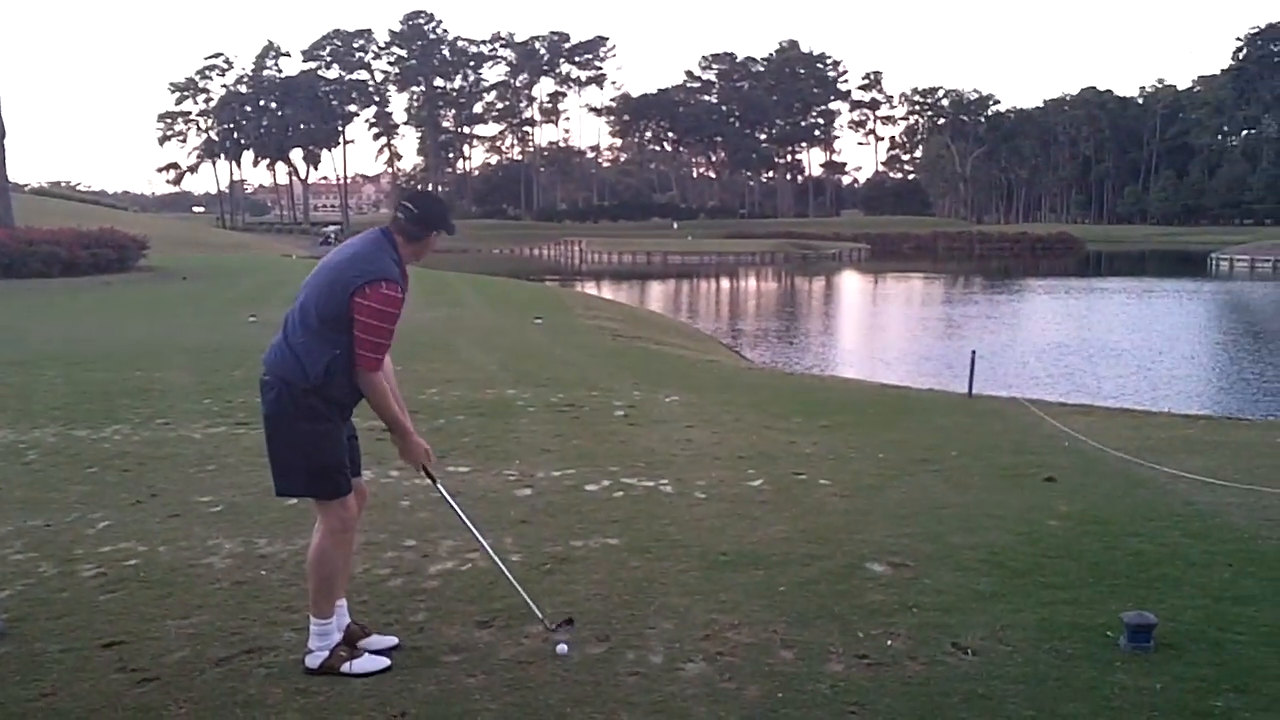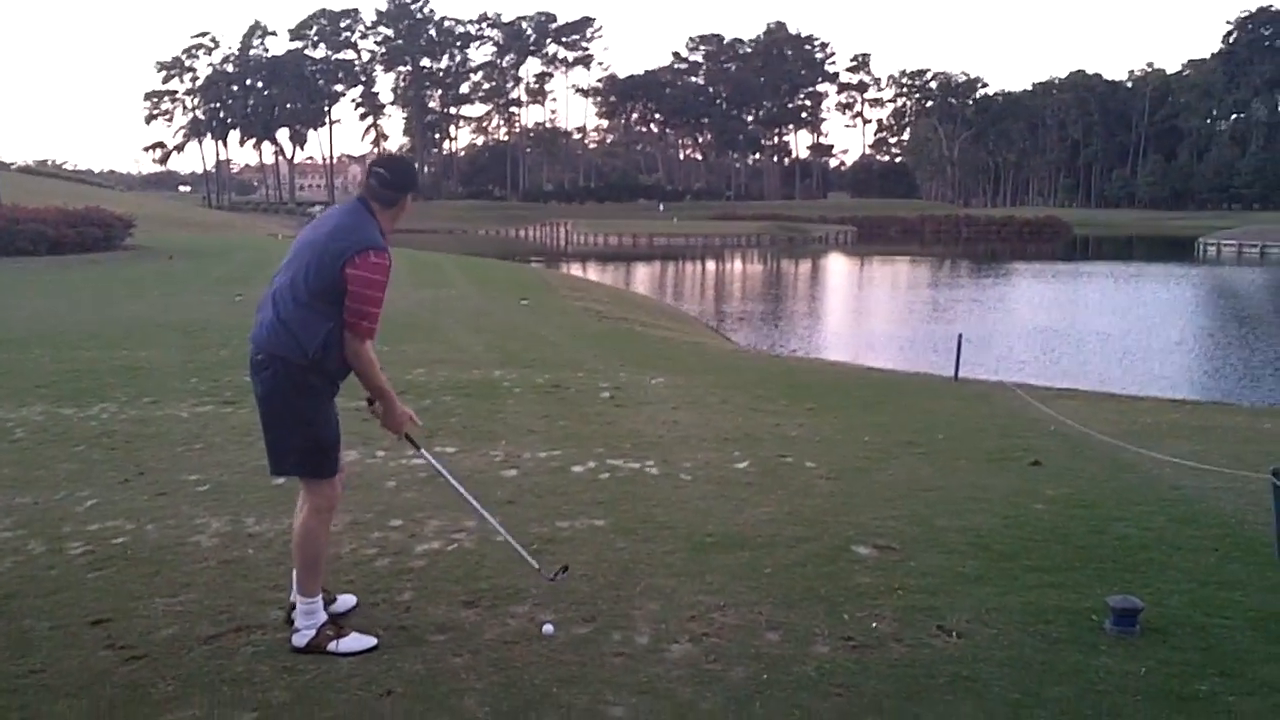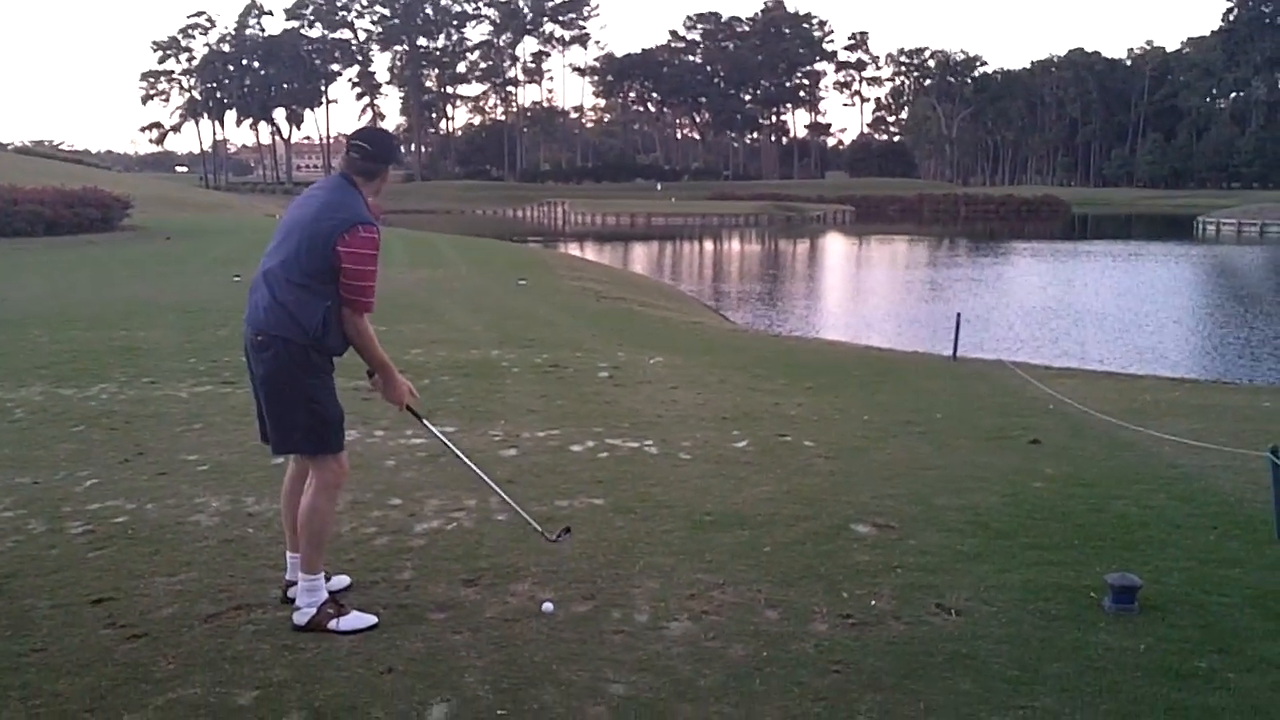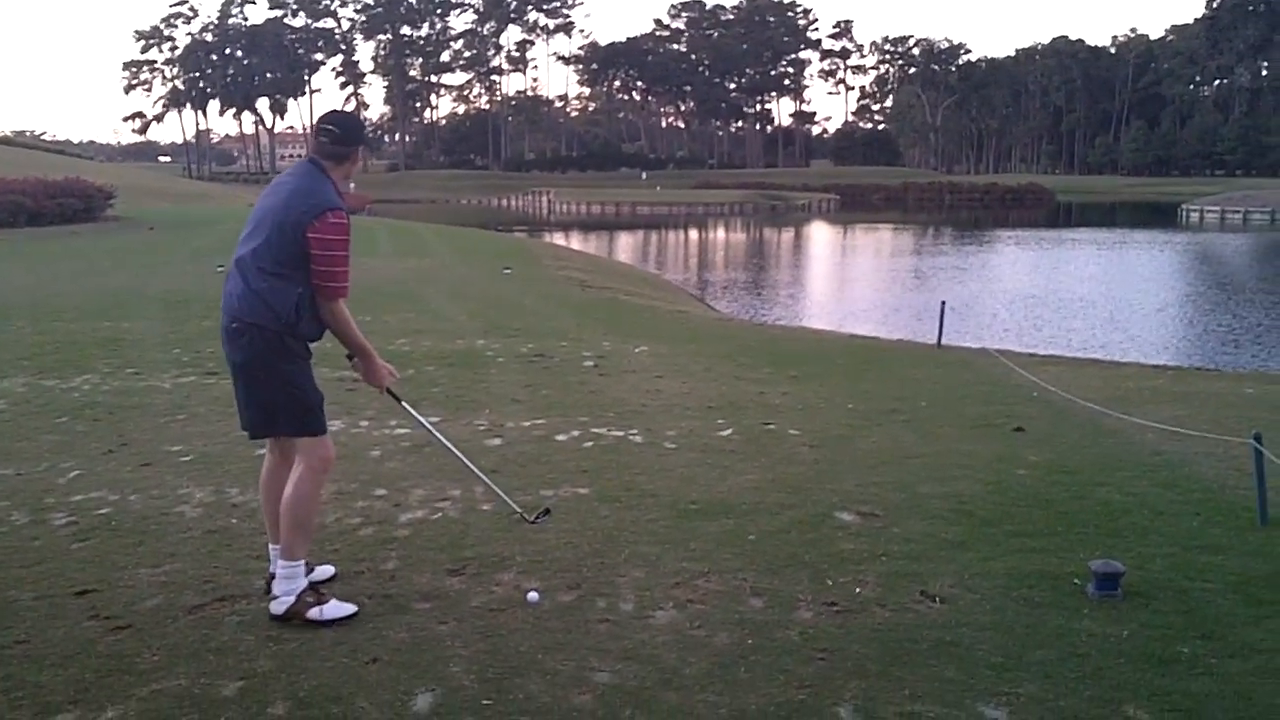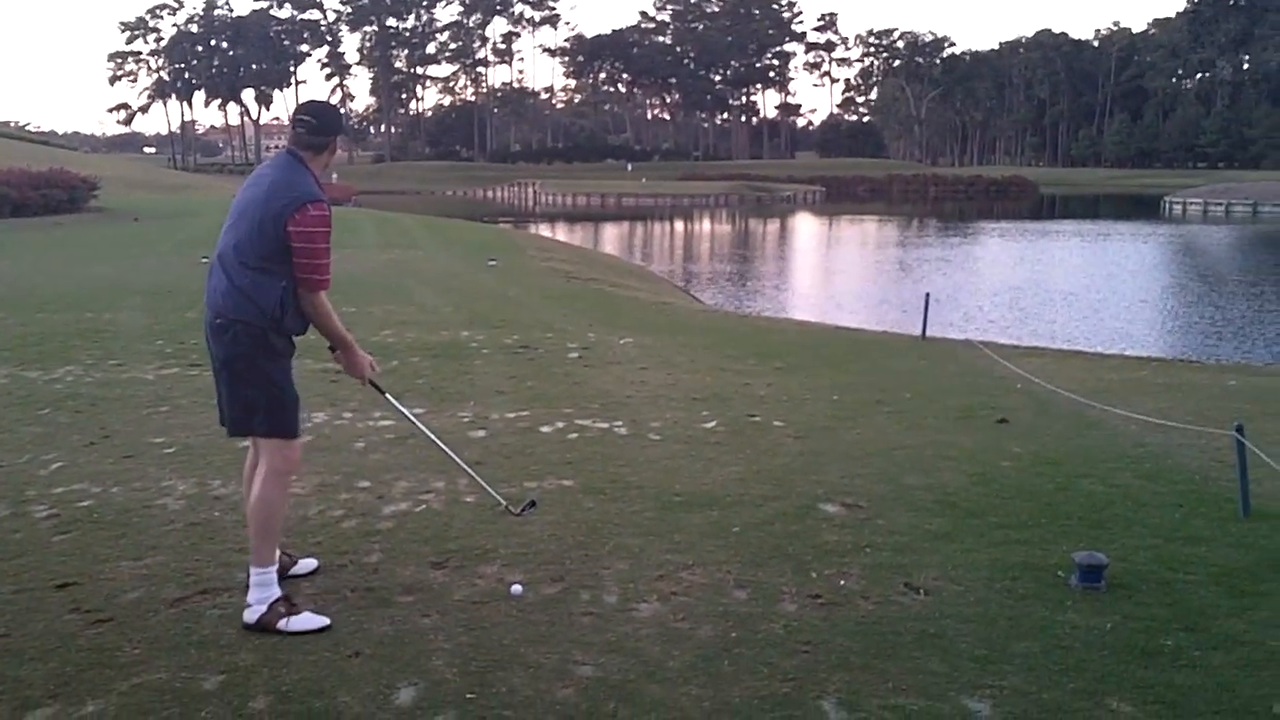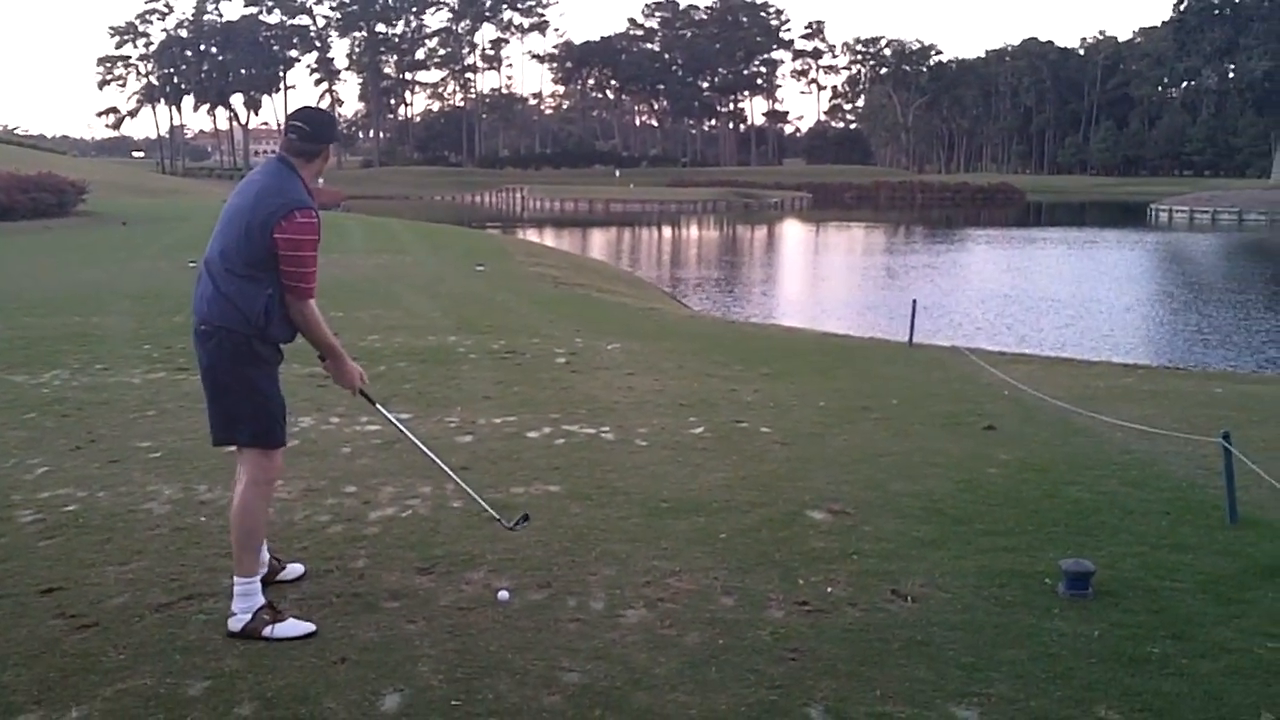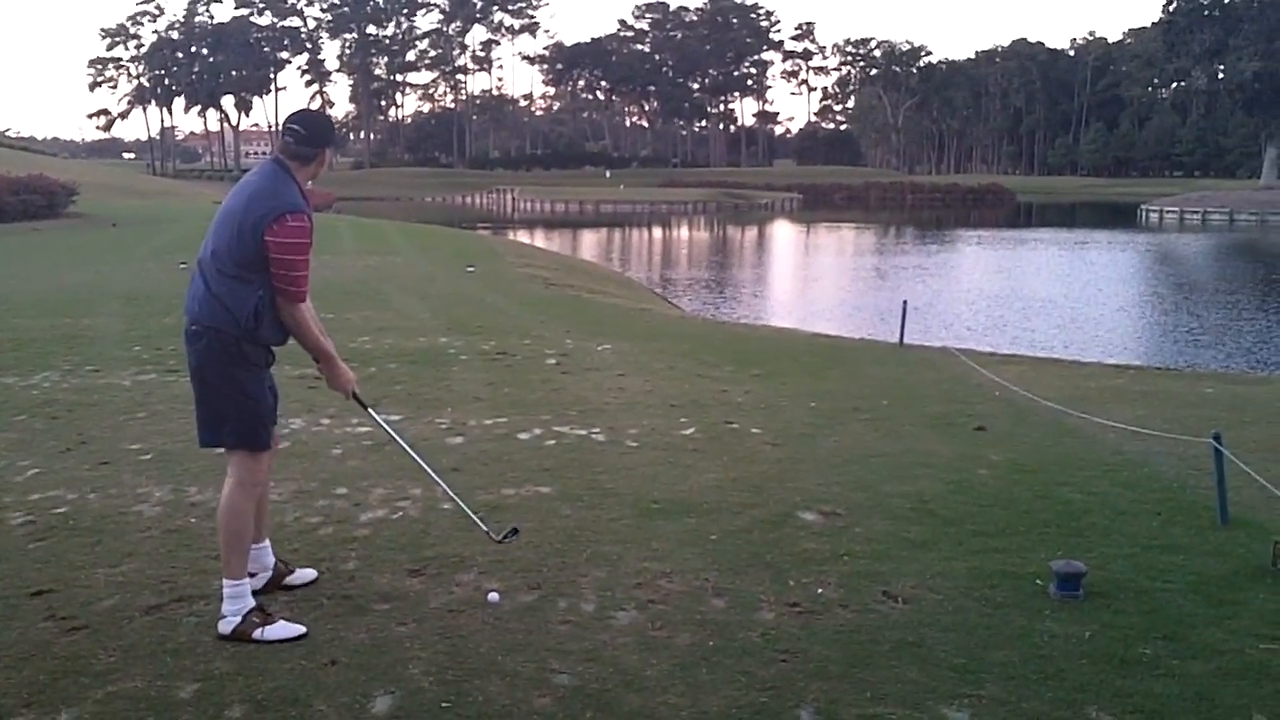
dt=0.2s
person 1, frame 1
left shoulder: (371, 249)
right shoulder: (382, 281)
left elbow: (374, 354)
right elbow: (369, 375)
left wrist: (404, 419)
right wrist: (404, 436)
left hip: (313, 390)
right hip: (301, 398)
left knee: (351, 499)
right knee: (338, 514)
left ankle: (338, 622)
right ankle: (323, 645)
person 1, frame 2
left shoulder: (338, 220)
right shoulder: (369, 250)
right elbow: (356, 344)
left wrist: (380, 395)
right wrist: (389, 404)
left hip: (283, 361)
right hip: (294, 372)
left knee: (323, 478)
right knee: (322, 492)
left ankle: (305, 595)
right ankle: (309, 625)
person 1, frame 3
left shoulder: (318, 196)
right shoulder: (358, 225)
right elbow: (353, 318)
left wrist: (377, 369)
right wrist: (389, 377)
left hip: (270, 338)
right hip: (294, 350)
left knee: (306, 459)
right knee: (328, 470)
left ankle: (299, 575)
right ankle: (311, 602)
person 1, frame 4
left shoulder: (289, 183)
right shoulder: (327, 209)
right elbow: (329, 303)
left wrist: (357, 350)
right wrist: (368, 359)
left hip: (247, 326)
right hip: (270, 337)
left knee: (283, 447)
right knee: (315, 454)
left ankle: (282, 563)
right ankle: (291, 590)
person 1, frame 5
left shoulder: (269, 175)
right shoulder: (308, 202)
right elbow: (310, 295)
left wrist: (338, 341)
right wrist: (349, 350)
left hip: (232, 321)
right hip: (254, 333)
left knee: (264, 442)
right knee: (281, 458)
left ankle: (266, 557)
right ankle: (263, 599)
person 1, frame 6
left shoulder: (261, 181)
right shoulder: (296, 209)
right elbow: (298, 303)
left wrist: (329, 346)
right wrist: (338, 359)
left hip: (223, 328)
right hip: (240, 340)
left knee: (254, 449)
right knee: (262, 465)
left ankle: (255, 560)
right ankle: (246, 607)
person 1, frame 7
left shoulder: (261, 182)
right shoulder: (289, 212)
left elbow: (291, 293)
right elbow: (290, 307)
left wrist: (327, 346)
right wrist: (330, 364)
left hip: (223, 332)
right hip: (230, 343)
left knee: (261, 447)
right knee: (248, 467)
left ankle: (260, 565)
right ankle: (236, 610)
